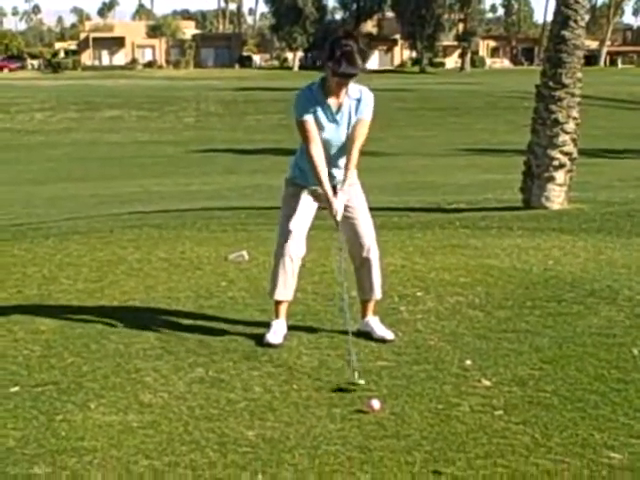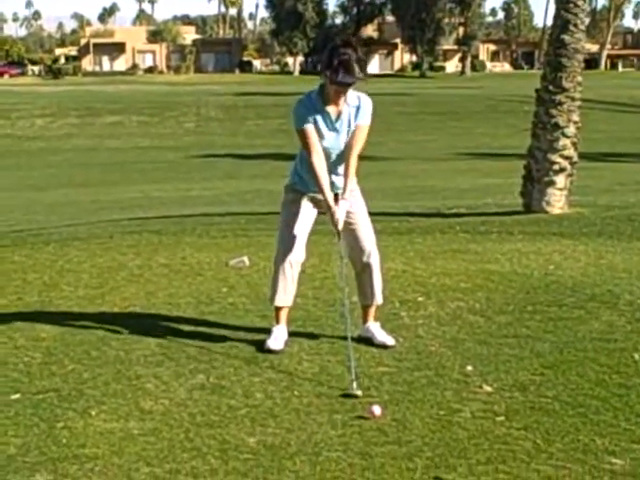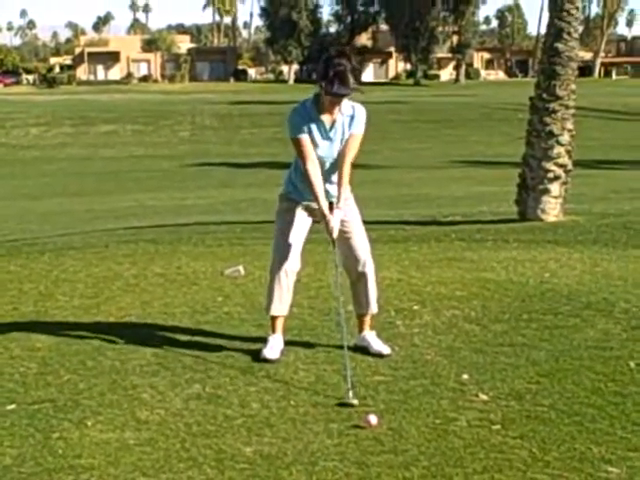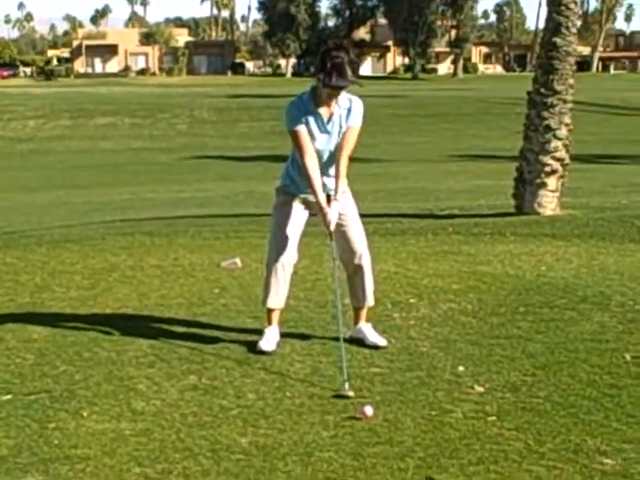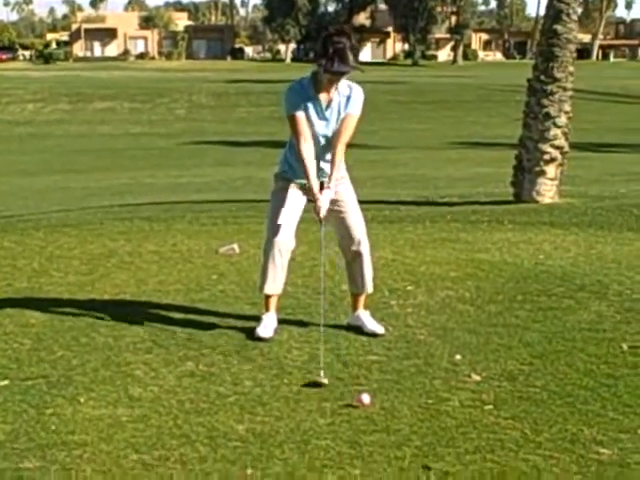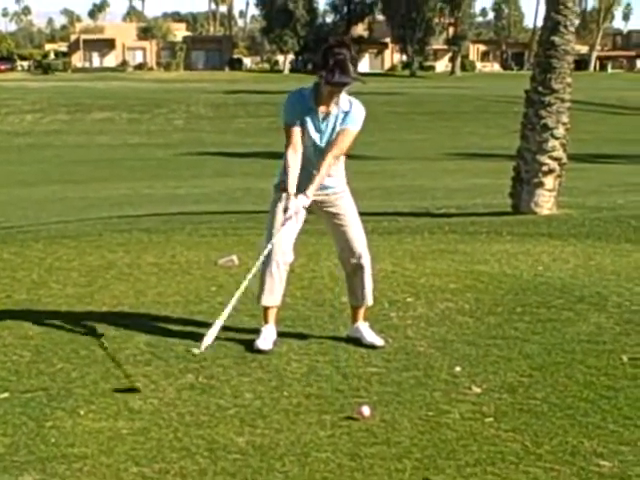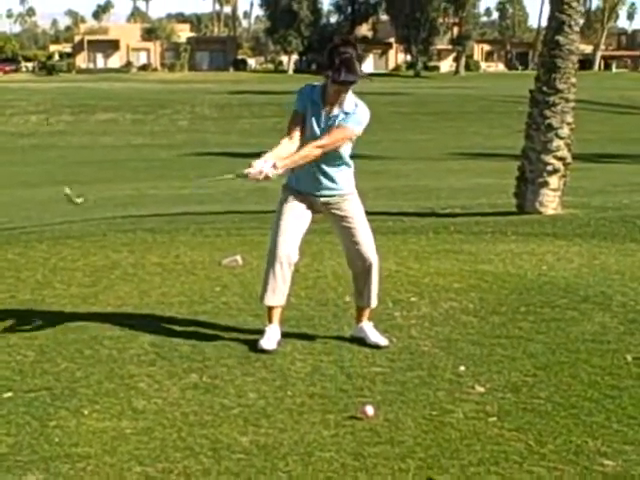
dt=0.2s
person 1, frame 1
left shoulder: (364, 97)
right shoulder: (305, 98)
left elbow: (355, 146)
right elbow: (314, 147)
left wrist: (343, 189)
right wrist: (328, 193)
left hip: (345, 182)
right hip: (305, 182)
left knee: (367, 247)
right knee: (289, 247)
left ankle: (369, 318)
right ankle: (279, 321)
person 1, frame 2
left shoulder: (362, 104)
right shoulder: (304, 107)
left elbow: (352, 154)
right elbow: (315, 156)
left wrist: (344, 199)
right wrist: (329, 203)
left hip: (344, 188)
right hip: (304, 188)
left knee: (367, 253)
right knee: (288, 253)
left ankle: (370, 324)
right ankle: (280, 327)
person 1, frame 3
left shoulder: (356, 113)
right shoulder: (299, 116)
left elbow: (345, 163)
right elbow: (309, 165)
left wrist: (338, 207)
right wrist: (324, 212)
left hip: (338, 196)
right hip: (298, 197)
left knee: (362, 261)
right knee: (283, 262)
left ankle: (365, 332)
right ankle: (276, 336)
person 1, frame 4
left shoulder: (354, 106)
right shoulder: (296, 108)
left elbow: (342, 155)
right elbow: (308, 159)
left wrist: (337, 199)
right wrist: (322, 205)
left hip: (335, 189)
right hip: (295, 190)
left knee: (359, 254)
right knee: (280, 255)
left ankle: (361, 324)
right ankle: (272, 328)
person 1, frame 5
left shoulder: (354, 94)
right shoulder: (296, 92)
left elbow: (340, 144)
right elbow: (303, 143)
left wrist: (330, 188)
right wrist: (315, 191)
left hip: (334, 176)
right hip: (294, 176)
left knee: (357, 241)
right knee: (278, 241)
left ankle: (359, 312)
right ankle: (269, 315)
person 1, frame 6
left shoulder: (354, 110)
right shoulder: (296, 101)
left elbow: (331, 157)
right elbow: (293, 149)
left wrist: (308, 196)
right wrist: (292, 194)
left hip: (332, 190)
right hip: (293, 187)
left knee: (358, 254)
right knee: (277, 253)
left ankle: (358, 324)
right ankle: (269, 327)
person 1, frame 7
left shoulder: (359, 113)
right shoulder: (307, 95)
left elbow: (319, 147)
right elbow: (292, 138)
left wrist: (275, 165)
right wrist: (267, 160)
left hip: (340, 192)
right hip: (300, 189)
left knee: (366, 256)
right knee: (282, 252)
left ankle: (363, 324)
right ankle: (273, 327)
